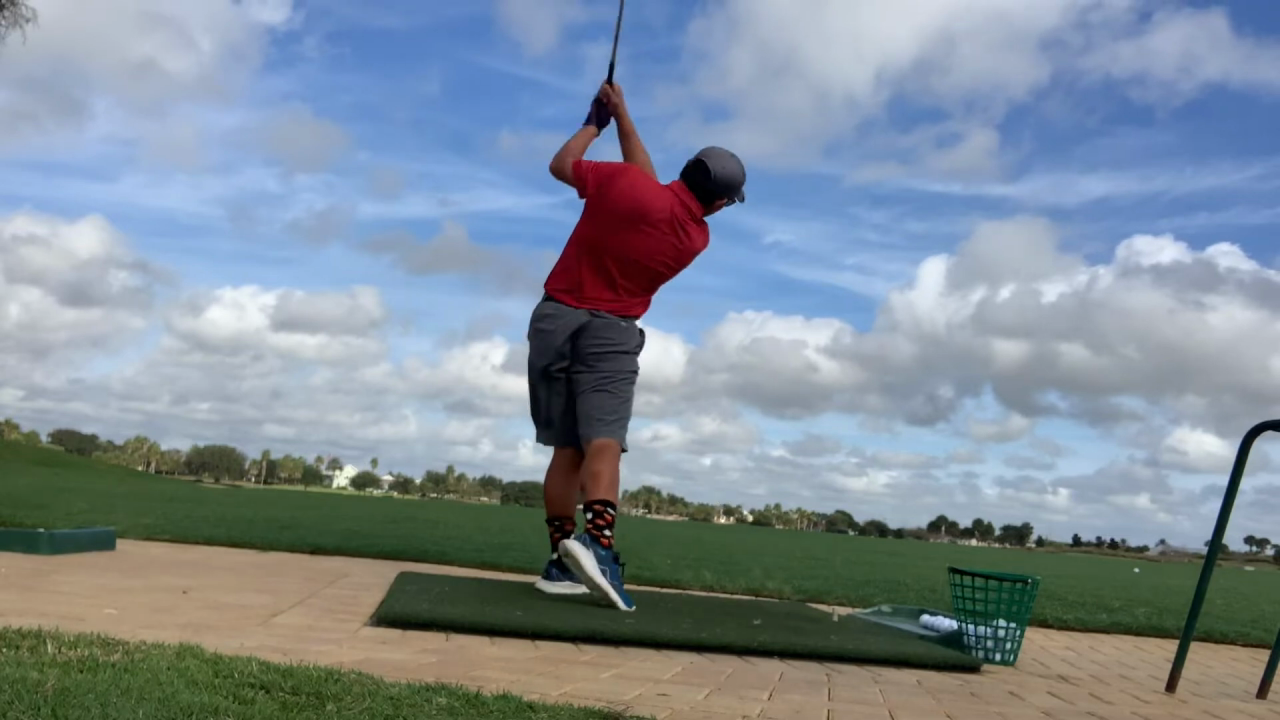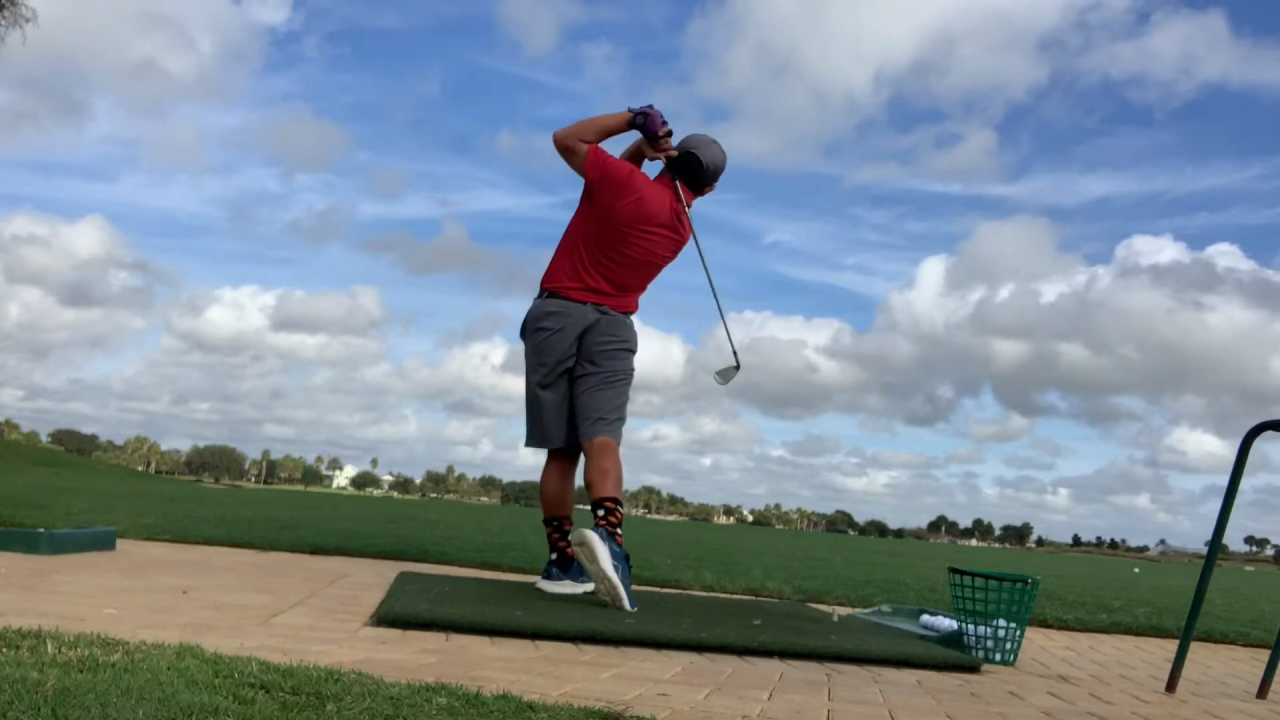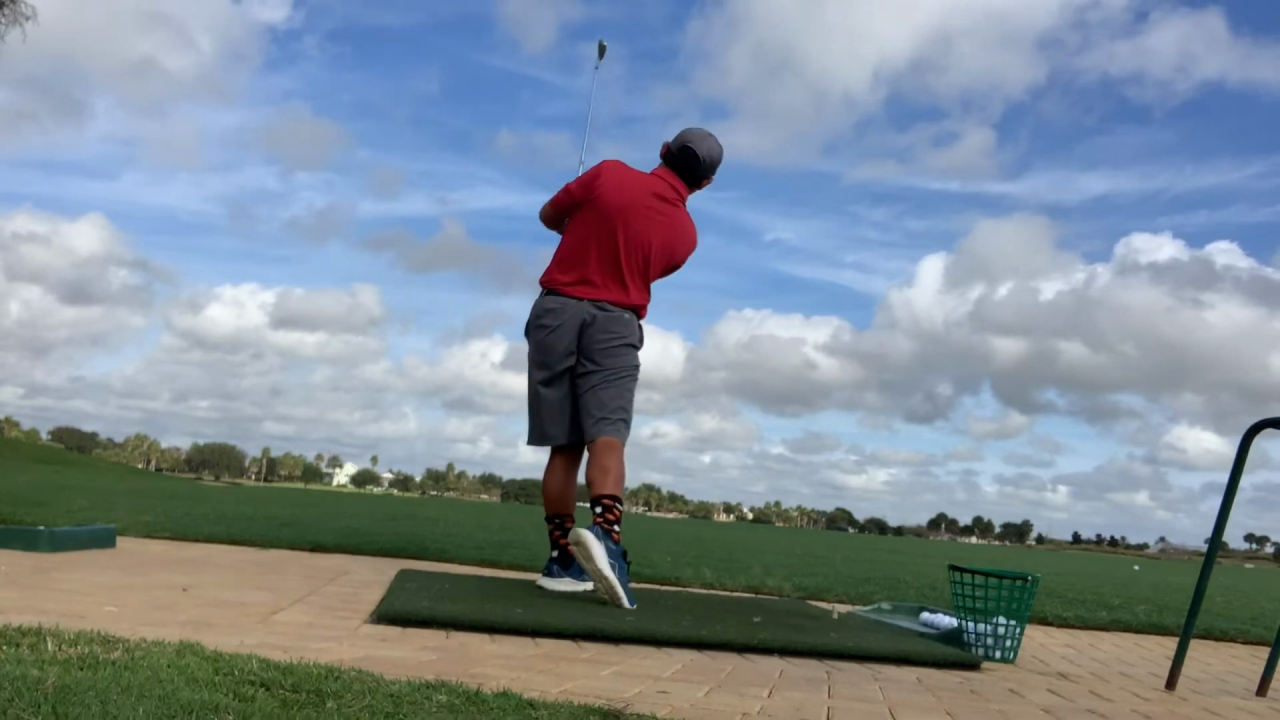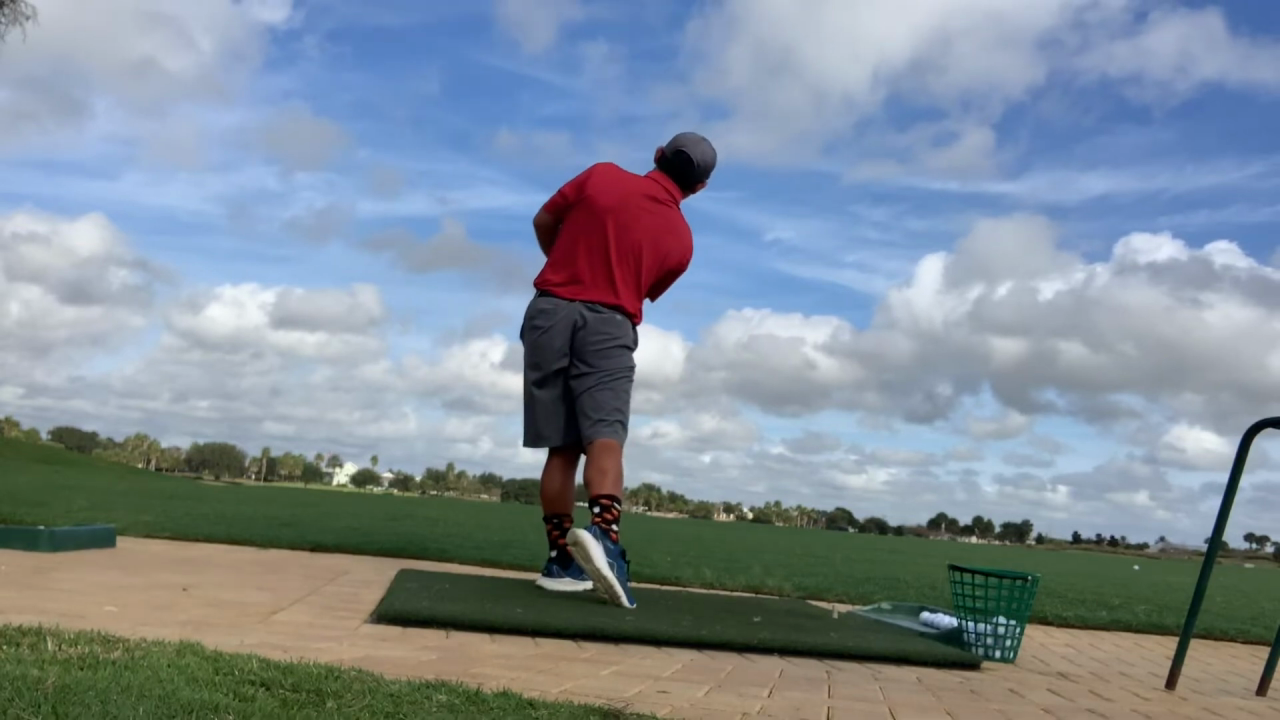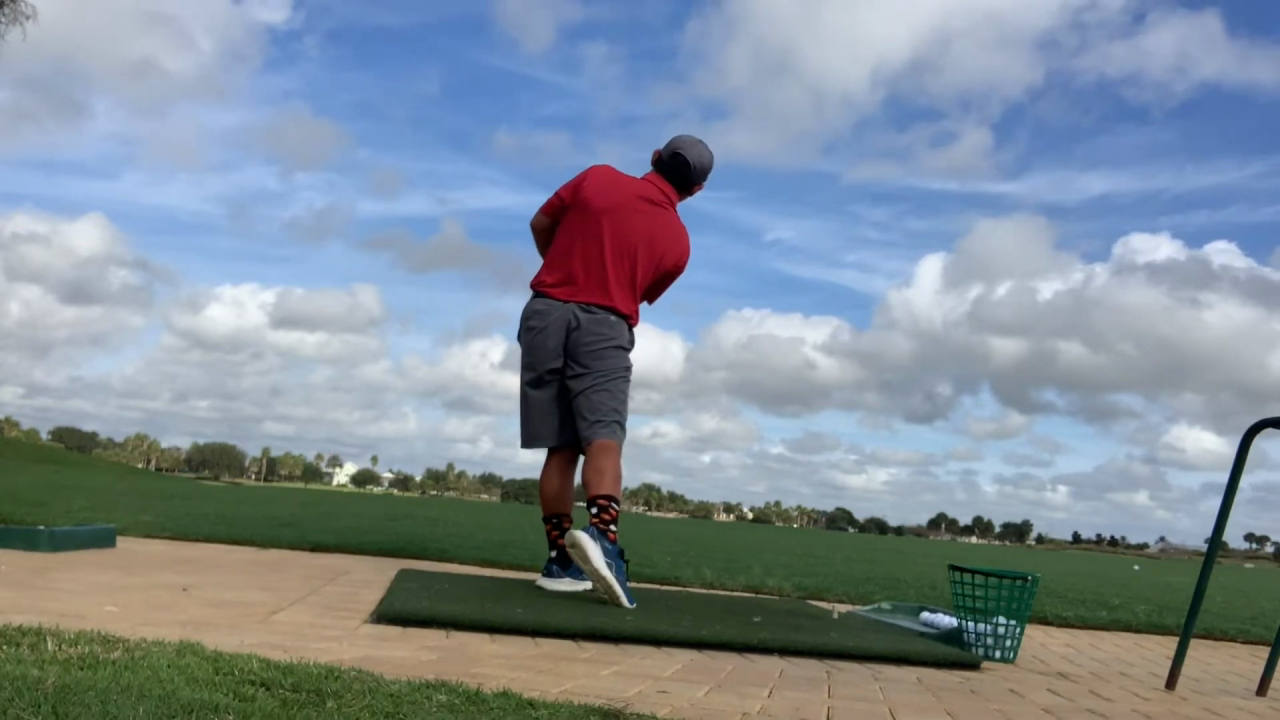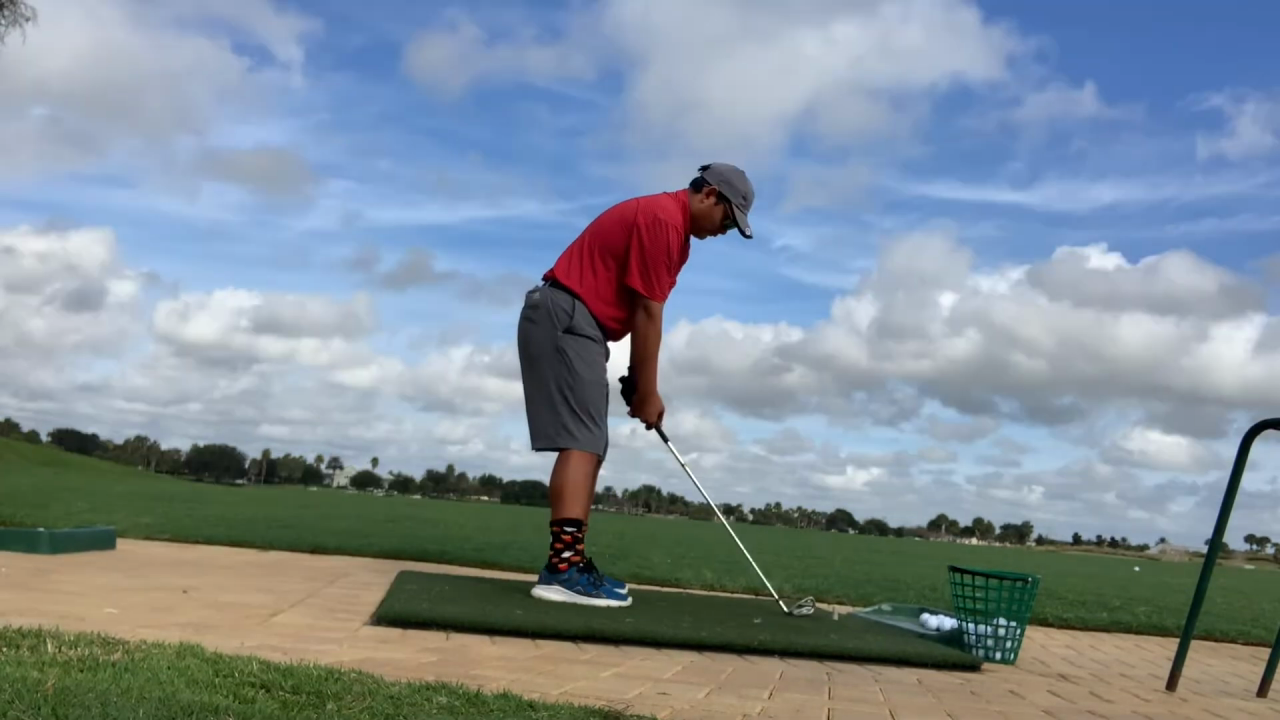
dt=0.4s
person 1, frame 1
left shoulder: (625, 184)
right shoulder: (696, 238)
left elbow: (560, 165)
left wrist: (602, 114)
right wrist: (623, 117)
left hip: (555, 319)
right hip: (610, 333)
left knee: (566, 446)
right knee: (602, 442)
left ankle: (562, 560)
right ankle: (596, 538)
person 1, frame 2
left shoulder: (625, 184)
right shoulder: (681, 228)
left elbow: (565, 140)
left wrist: (632, 121)
right wrist: (641, 147)
left hip: (553, 317)
right hip: (609, 328)
left knee: (561, 449)
right knee: (601, 439)
left ankle: (561, 561)
right ankle: (605, 534)
person 1, frame 3
left shoulder: (609, 175)
right shoulder: (684, 234)
left elbow: (548, 215)
left hip: (556, 311)
right hip: (614, 324)
left knee: (564, 445)
right knee: (607, 435)
left ankle: (561, 559)
right ankle: (604, 531)
person 1, frame 4
left shoulder: (602, 176)
right shoulder: (680, 239)
left elbow: (543, 222)
left hip: (550, 312)
right hip: (608, 325)
left knee: (562, 445)
right knee: (605, 435)
left ankle: (561, 559)
right ankle: (603, 531)
person 1, frame 5
left shoulder: (598, 178)
right shoulder: (677, 241)
left elbow: (540, 224)
left hip: (546, 313)
right hip: (603, 327)
left knee: (562, 446)
right knee: (604, 437)
left ankle: (561, 558)
right ankle: (601, 534)
person 1, frame 6
left shoulder: (669, 224)
right shoulder: (662, 218)
left elbow: (640, 310)
right elbow: (647, 312)
left wrist: (639, 381)
right wrist: (648, 392)
left hip: (572, 322)
right hip: (565, 317)
left knee: (587, 444)
right knee: (582, 442)
left ankle: (568, 563)
right ankle: (564, 568)
